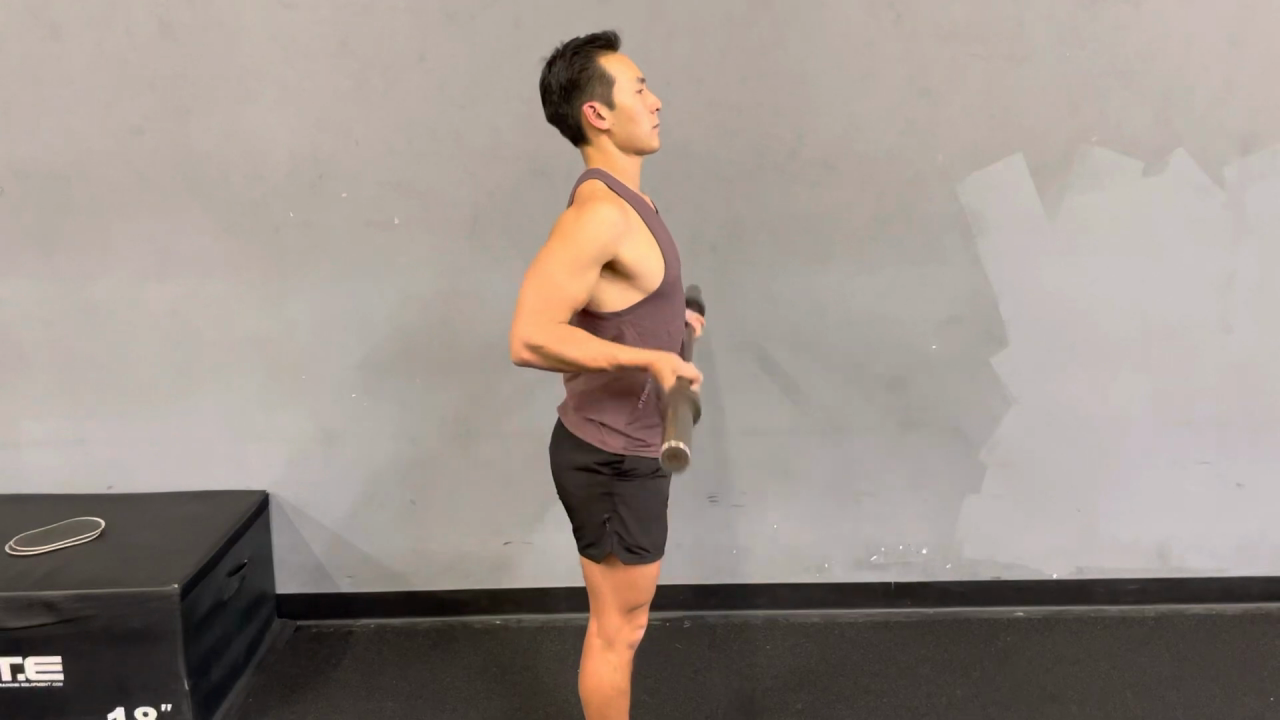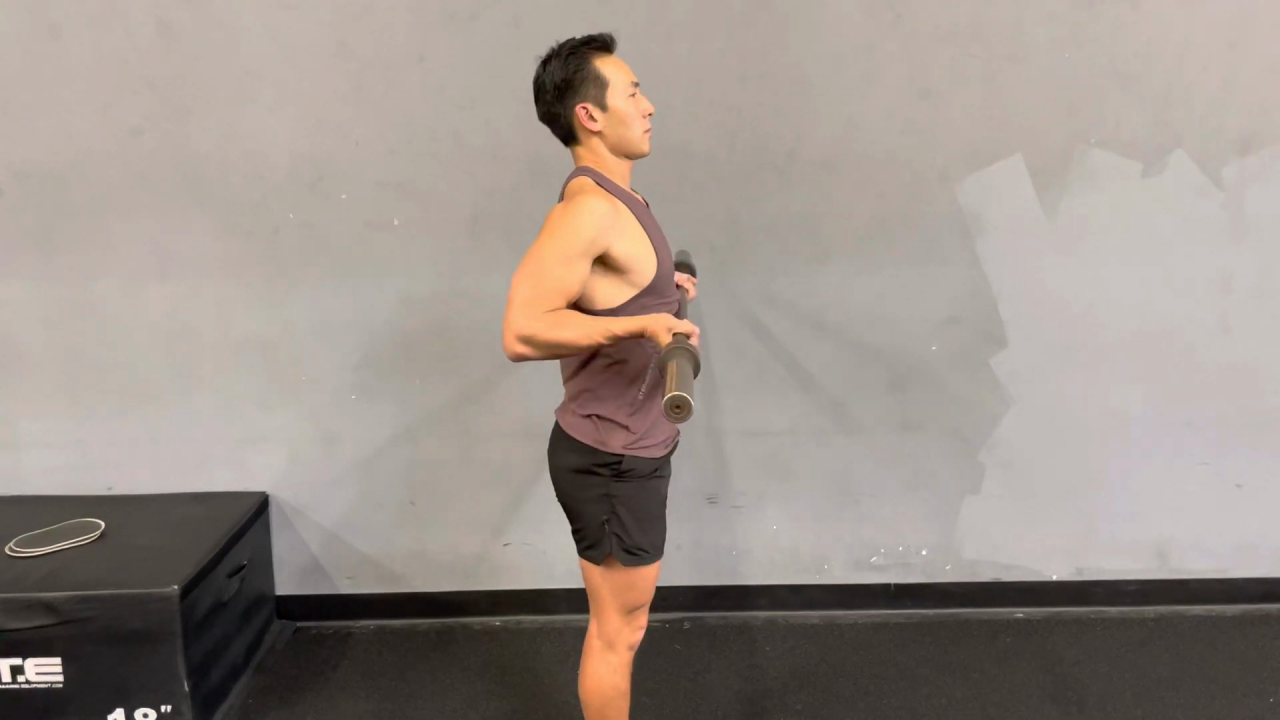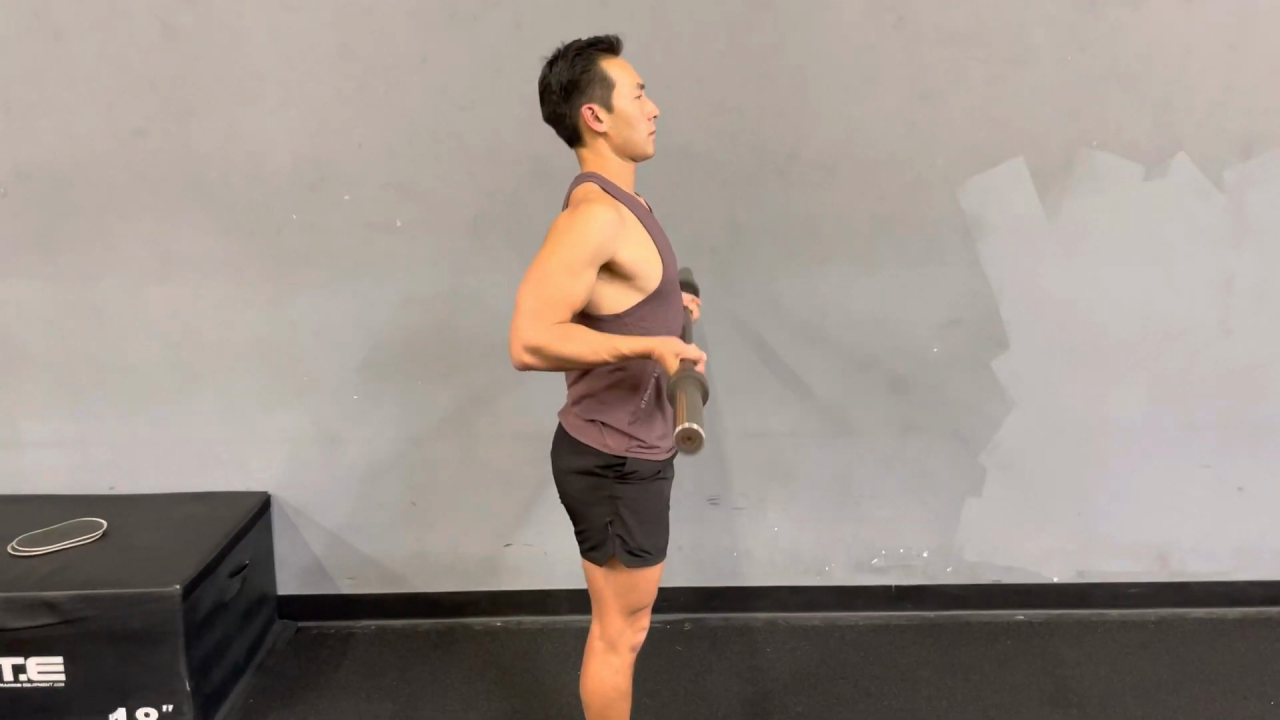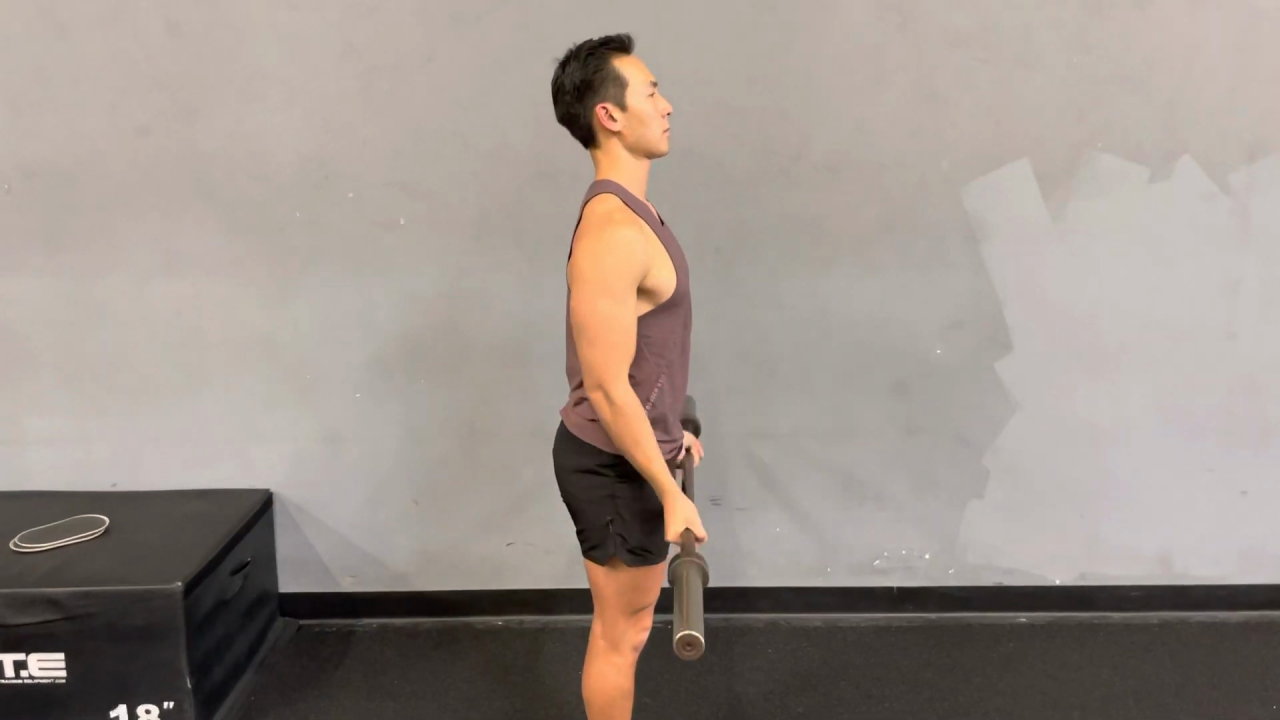
dt=0.7s
person 1, frame 1
left shoulder: (622, 200)
right shoulder: (599, 212)
right elbow: (530, 338)
left wrist: (670, 319)
right wrist: (648, 359)
left hip: (624, 447)
right hip: (611, 457)
left knee: (621, 622)
right knee: (618, 628)
person 1, frame 2
left shoulder: (615, 199)
right shoulder: (589, 208)
right elbow: (523, 330)
left wrist: (661, 285)
right wrist: (642, 324)
left hip: (628, 448)
right hip: (611, 457)
left knee: (619, 624)
right knee: (618, 630)
person 1, frame 3
left shoulder: (619, 203)
right shoulder: (595, 215)
right elbow: (531, 339)
left wrist: (668, 304)
right wrist: (652, 345)
left hip: (628, 449)
right hip: (613, 458)
left knee: (621, 625)
right knee: (620, 631)
person 1, frame 4
left shoulder: (629, 212)
right shoulder: (614, 231)
right elbow: (608, 387)
left wrist: (673, 431)
right wrist: (671, 494)
left hip: (629, 454)
right hip: (615, 465)
left knee: (624, 624)
right knee: (623, 631)
